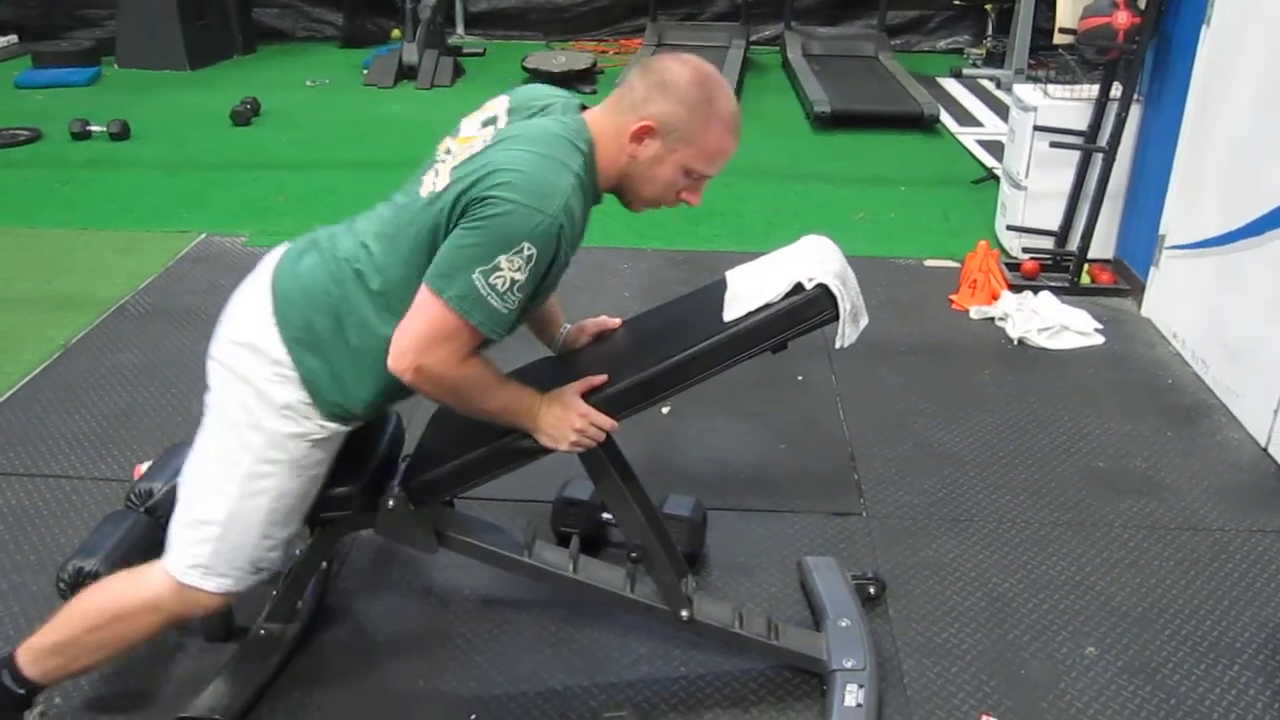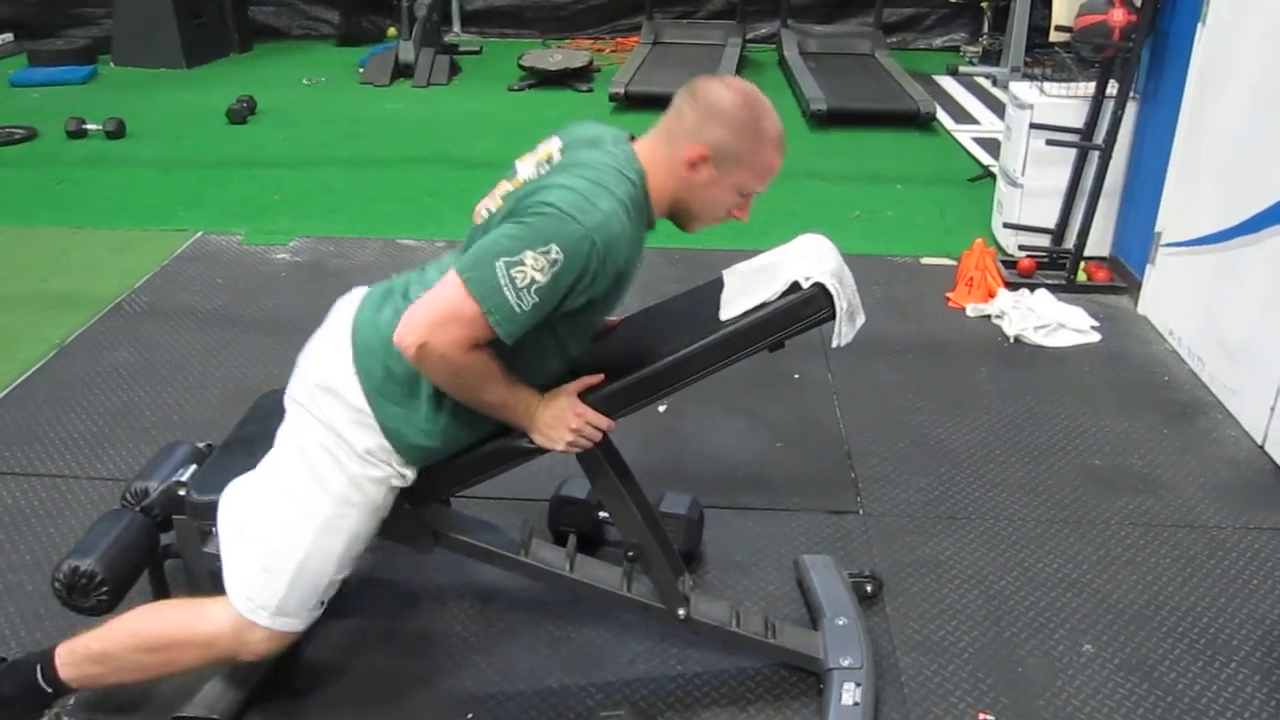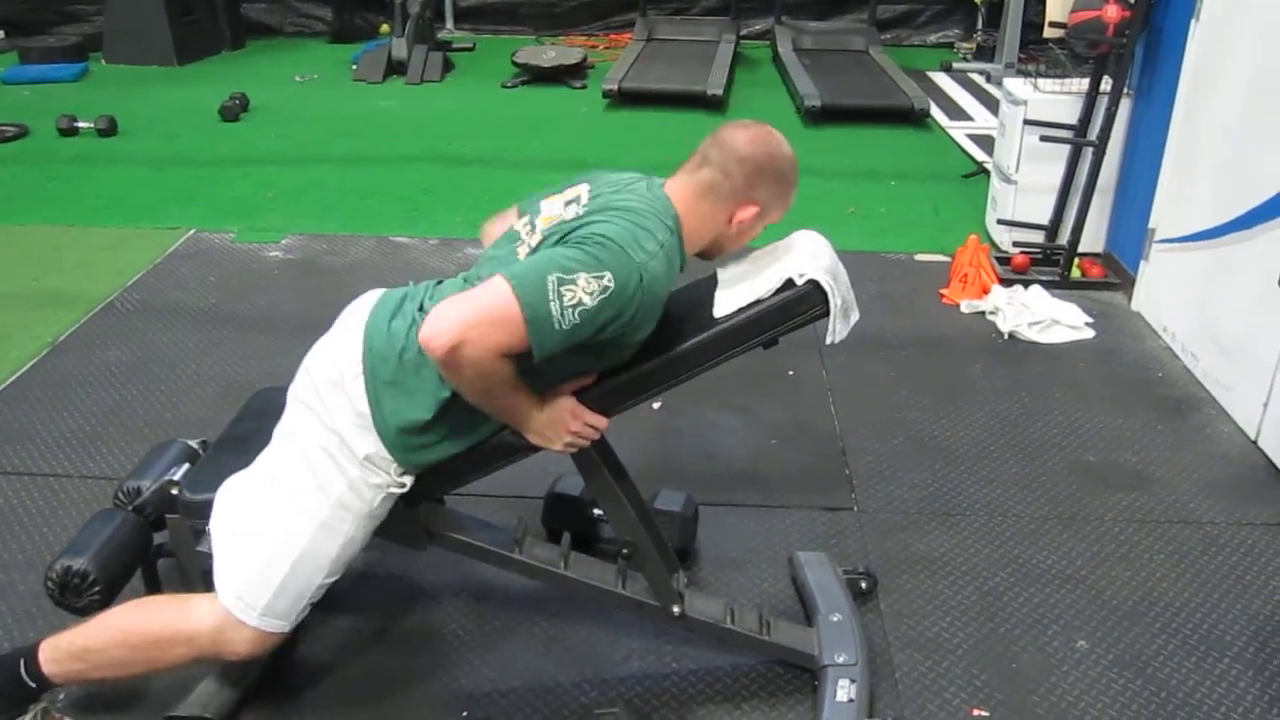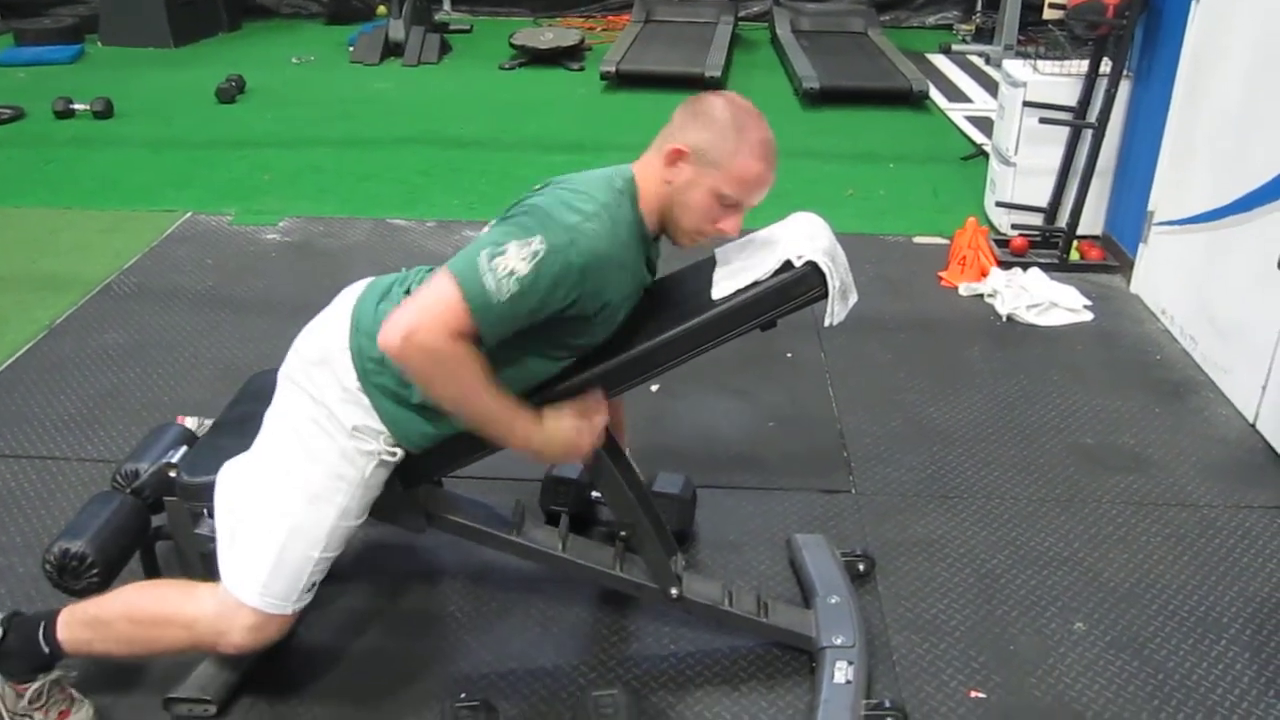
dt=0.3s
person 1, frame 1
left shoulder: (547, 107)
right shoulder: (538, 201)
right elbow: (420, 357)
left wrist: (557, 331)
right wrist: (538, 415)
left hip: (307, 290)
right hip: (304, 363)
right knee: (201, 584)
left ankle: (179, 471)
person 1, frame 2
left shoulder: (601, 142)
right shoulder: (590, 221)
right elbow: (431, 340)
left wrist: (562, 334)
right wrist: (534, 414)
left hip: (368, 333)
right hip: (370, 409)
right knee: (257, 627)
person 1, frame 3
left shoulder: (627, 190)
right shoulder: (636, 264)
right elbow: (454, 337)
left wrist: (573, 377)
right wrist: (533, 417)
left hip: (379, 336)
right hip: (374, 413)
right knee: (244, 628)
person 1, frame 4
left shoulder: (625, 210)
right shoulder: (584, 232)
left elbow: (586, 338)
right elbow: (415, 335)
left wrist: (610, 446)
right wrist: (532, 435)
left hip: (372, 330)
right hip: (362, 387)
right knee: (247, 621)
